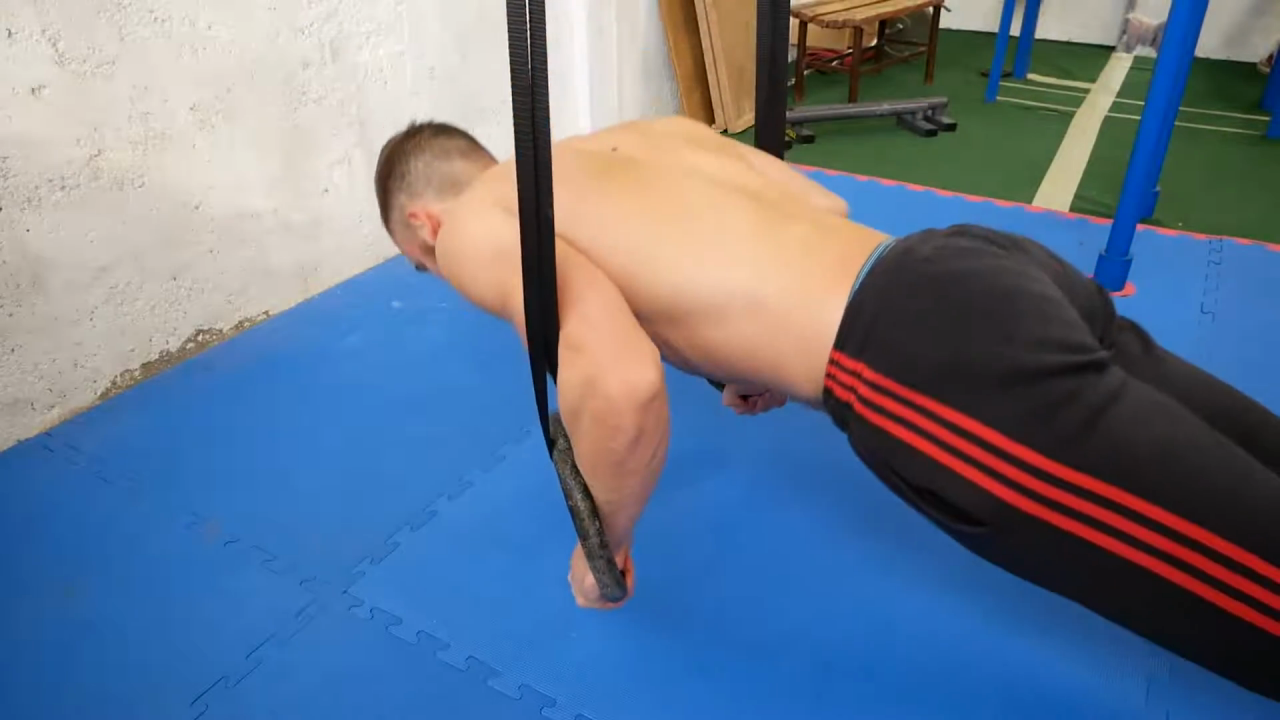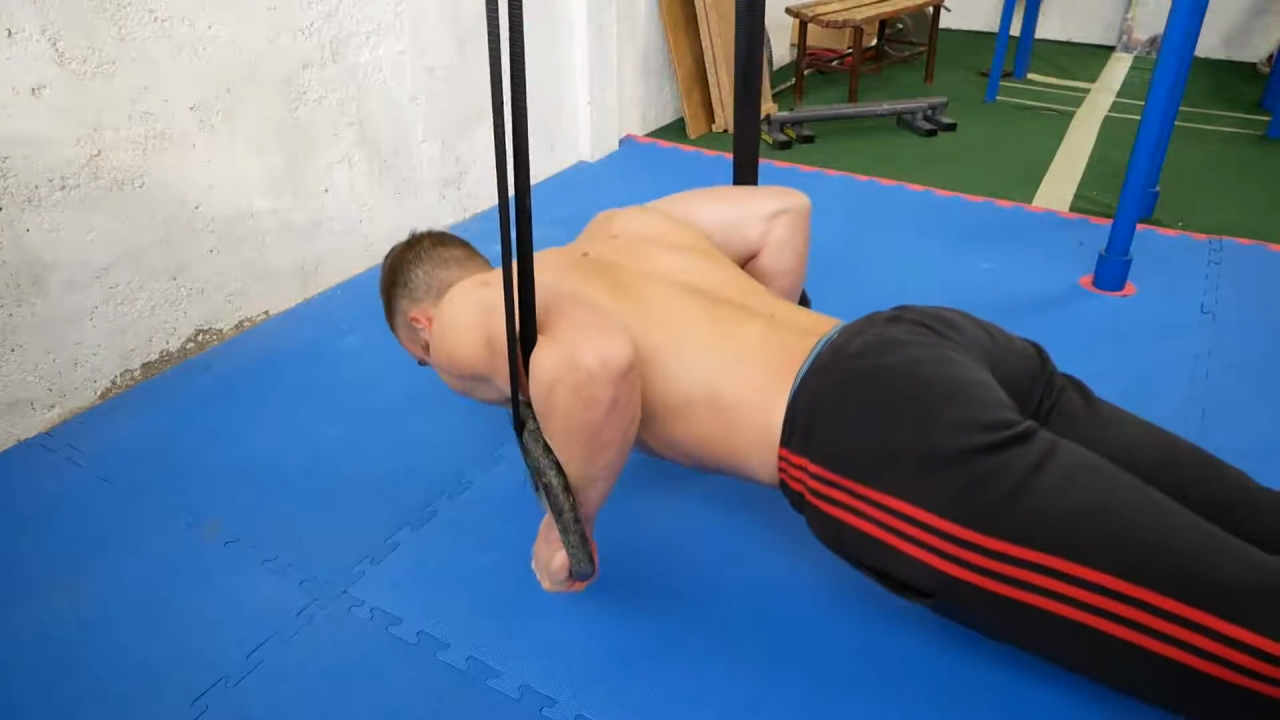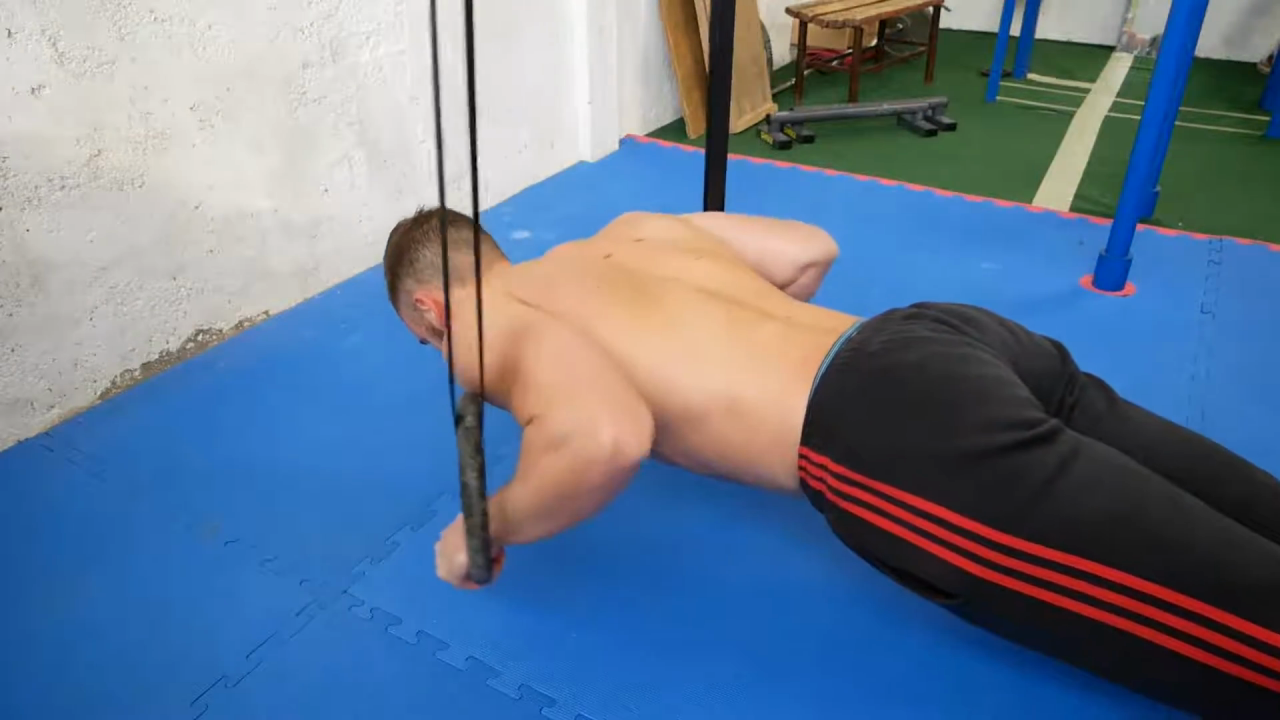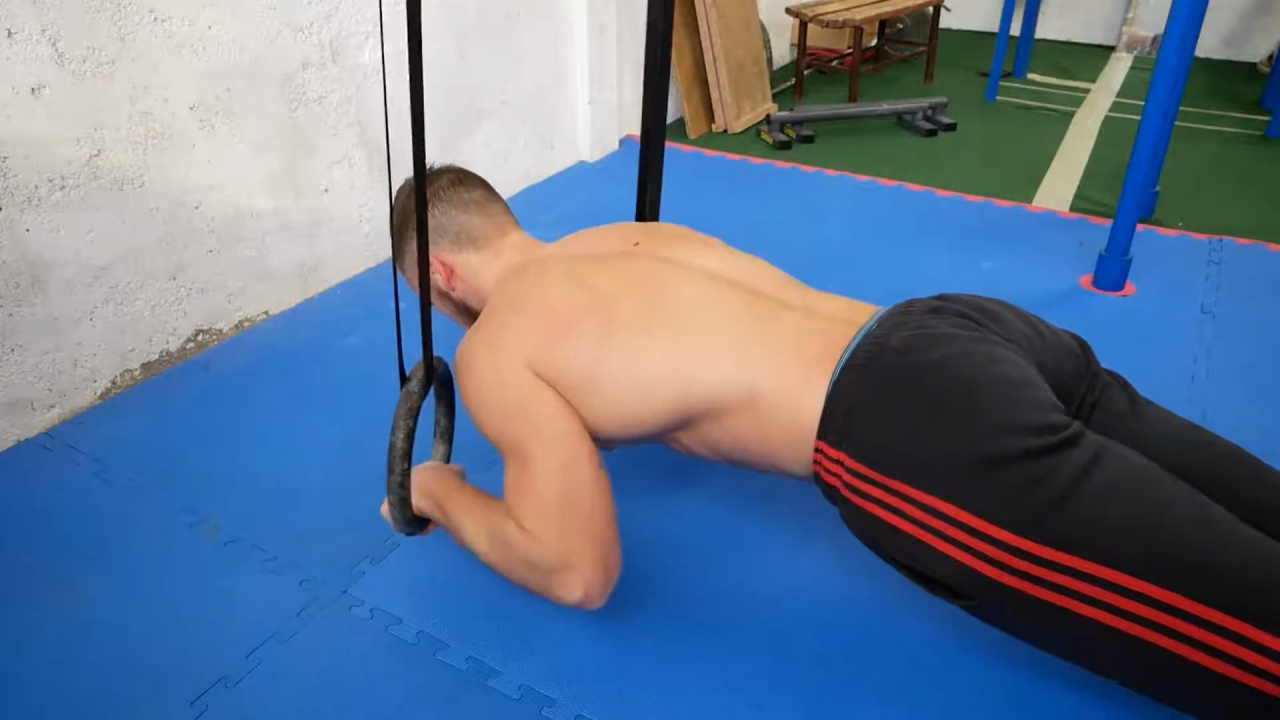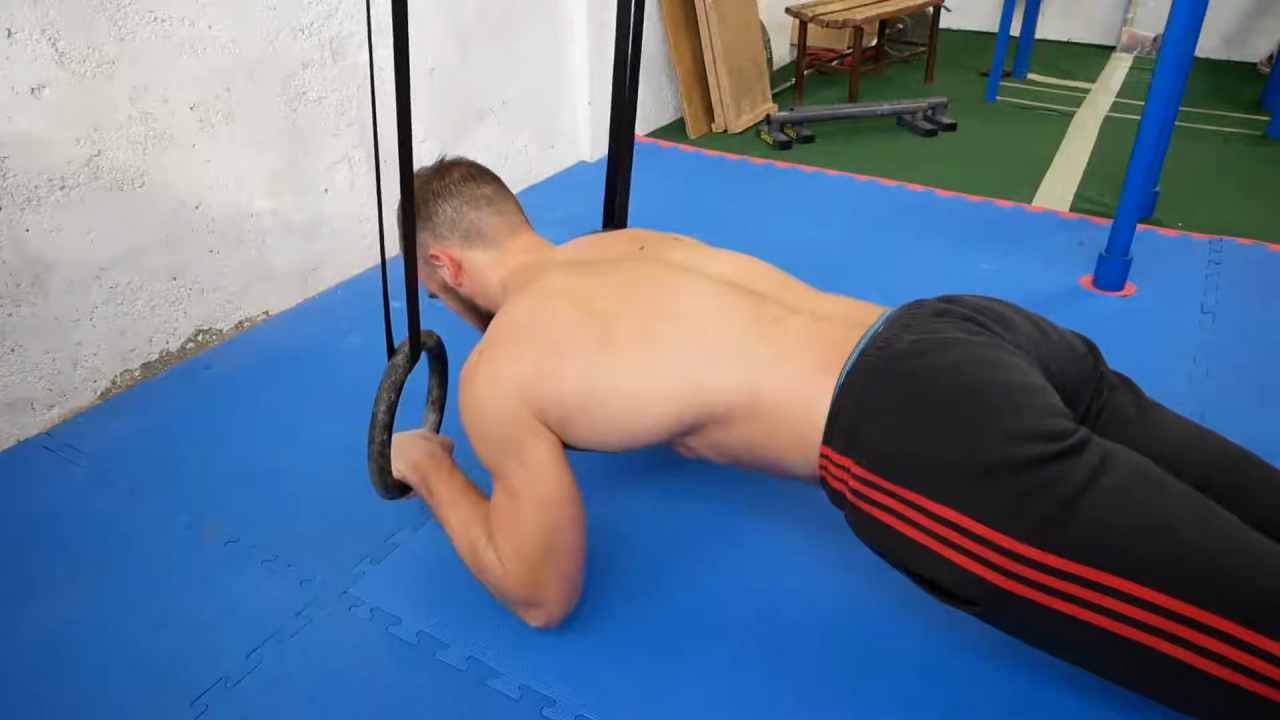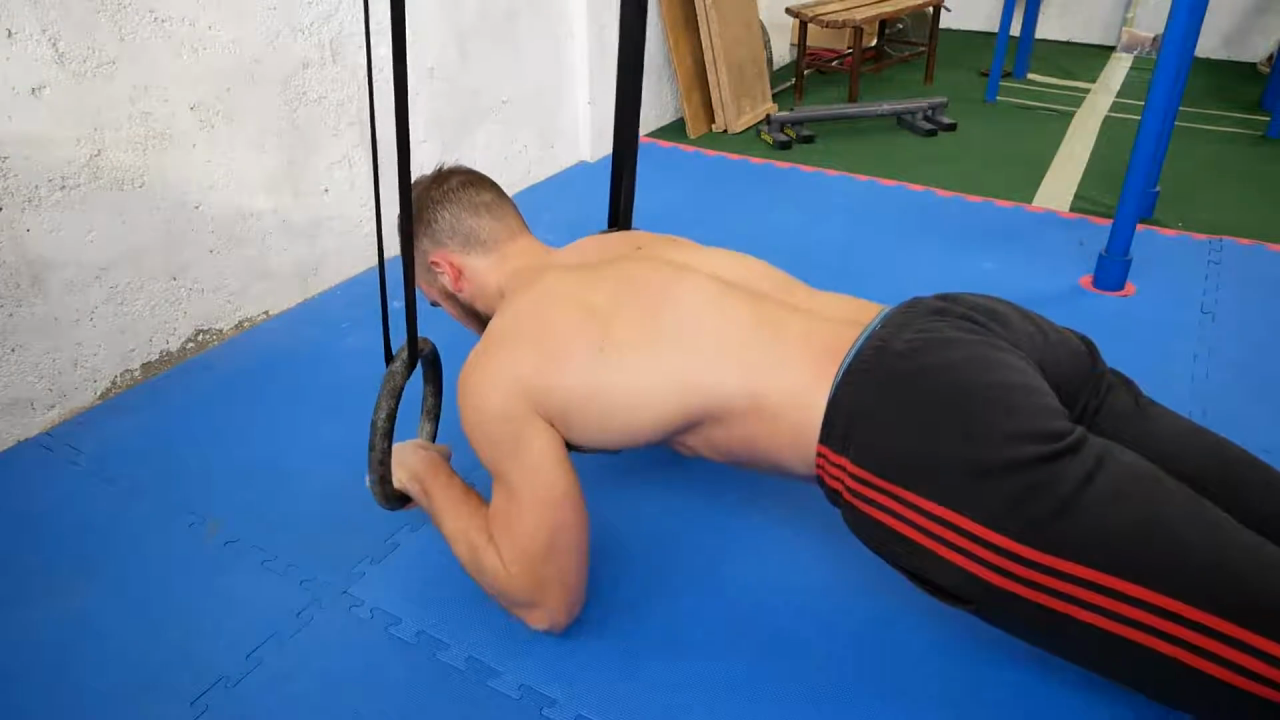
dt=0.5s
person 1, frame 1
left shoulder: (478, 225)
right shoulder: (637, 138)
left elbow: (622, 388)
left wrist: (603, 549)
left hip: (935, 364)
right hip: (987, 269)
person 1, frame 2
left shoulder: (463, 321)
right shoulder: (610, 230)
left elbow: (597, 357)
right elbow: (784, 209)
left wrist: (566, 525)
left hip: (873, 440)
right hip: (932, 340)
person 1, frame 3
left shoulder: (482, 328)
right shoulder: (624, 232)
left elbow: (609, 436)
right elbow: (811, 246)
left wrist: (490, 530)
left hip: (897, 440)
right hip: (952, 339)
person 1, frame 4
left shoulder: (494, 356)
right shoulder: (621, 236)
left elbow: (581, 574)
left wrist: (441, 494)
left hip: (924, 436)
right hip: (964, 331)
person 1, frame 5
left shoulder: (497, 376)
right shoulder: (619, 243)
left elbow: (542, 594)
left wrist: (427, 468)
left hip: (929, 441)
right hip: (970, 330)
person 1, frame 6
left shoulder: (494, 372)
right shoulder: (612, 247)
left elbow: (546, 599)
left wrist: (424, 480)
left hip: (925, 435)
right hip: (970, 327)
